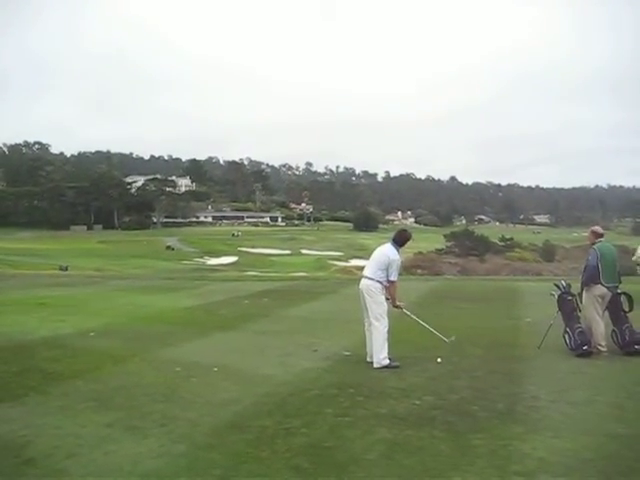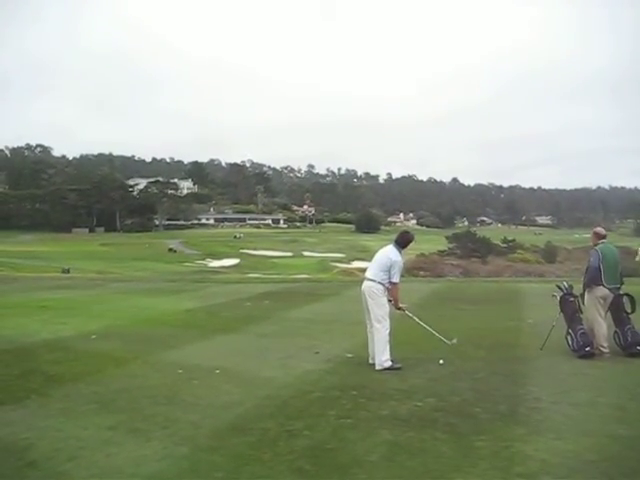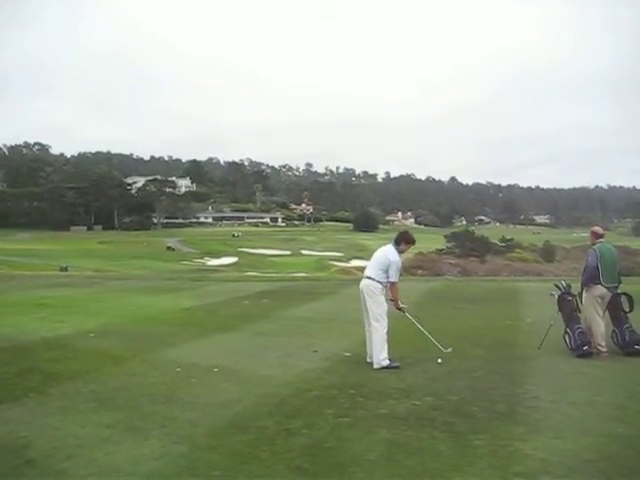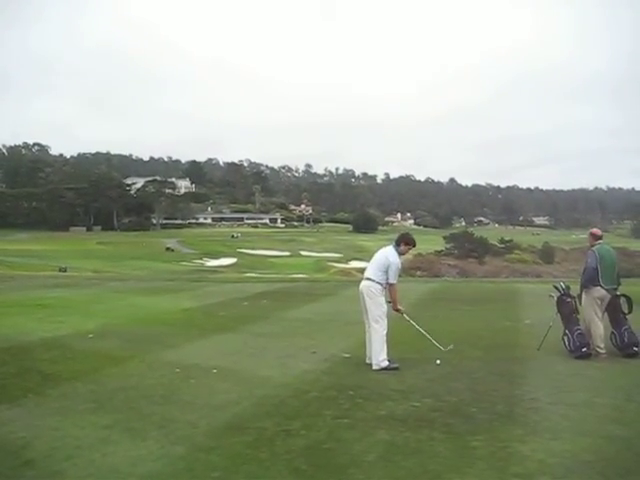
dt=0.3s
person 1, frame 1
left shoulder: (384, 247)
right shoulder: (395, 257)
right elbow: (392, 282)
left wrist: (387, 294)
right wrist: (394, 301)
left hip: (365, 283)
right hip: (374, 287)
left knee: (370, 322)
right knee: (380, 324)
left ankle: (373, 355)
right ankle: (380, 360)
person 1, frame 2
left shoulder: (386, 249)
right shoulder: (397, 259)
right elbow: (394, 284)
left wrist: (390, 297)
right wrist: (397, 303)
left hip: (368, 285)
right hip: (376, 289)
left knee: (373, 324)
right knee: (382, 326)
left ankle: (375, 357)
right ankle: (383, 362)
person 1, frame 3
left shoulder: (386, 248)
right shoulder: (395, 258)
right elbow: (393, 284)
left wrist: (393, 298)
right wrist: (397, 303)
left hip: (366, 284)
right hip: (374, 287)
left knee: (371, 323)
right knee: (379, 324)
left ankle: (373, 356)
right ankle: (380, 361)
person 1, frame 4
left shoulder: (386, 250)
right shoulder: (395, 260)
right elbow: (392, 285)
left wrist: (394, 301)
right wrist: (395, 305)
left hip: (366, 285)
right hip: (373, 288)
left knee: (371, 324)
right knee: (379, 326)
left ankle: (372, 357)
right ankle: (380, 362)
person 2, frame 1
left shoulder: (595, 249)
right shoulder: (612, 249)
left elbow: (590, 268)
right elbow: (616, 269)
left wrist: (584, 284)
right wrist: (616, 284)
left hip: (595, 287)
right hip: (609, 288)
left knee: (594, 318)
right knee: (597, 317)
left ankle: (600, 347)
right ankle: (596, 343)
person 2, frame 2
left shoulder: (596, 251)
right shoulder: (614, 250)
left elbow: (592, 270)
right elbow: (619, 271)
left wrist: (586, 285)
right wrist: (618, 286)
left hip: (597, 289)
right hip: (611, 289)
left knee: (596, 319)
right knee: (599, 318)
left ankle: (603, 349)
right ankle: (599, 344)
person 2, frame 3
left shoulder: (594, 250)
right shoulder: (612, 250)
left elbow: (590, 269)
right elbow: (617, 270)
left wrist: (583, 284)
right wrist: (616, 284)
left hip: (595, 288)
right hip: (609, 288)
left knee: (594, 319)
right knee: (597, 317)
left ankle: (601, 348)
right ankle: (597, 343)
person 2, frame 4
left shoulder: (594, 251)
right shoulder: (611, 251)
left elbow: (590, 270)
right elbow: (616, 271)
left wrist: (583, 286)
right wrist: (615, 286)
left hip: (594, 289)
right hip: (608, 290)
left knee: (593, 320)
right knee: (597, 319)
left ankle: (600, 350)
right ankle: (597, 345)
